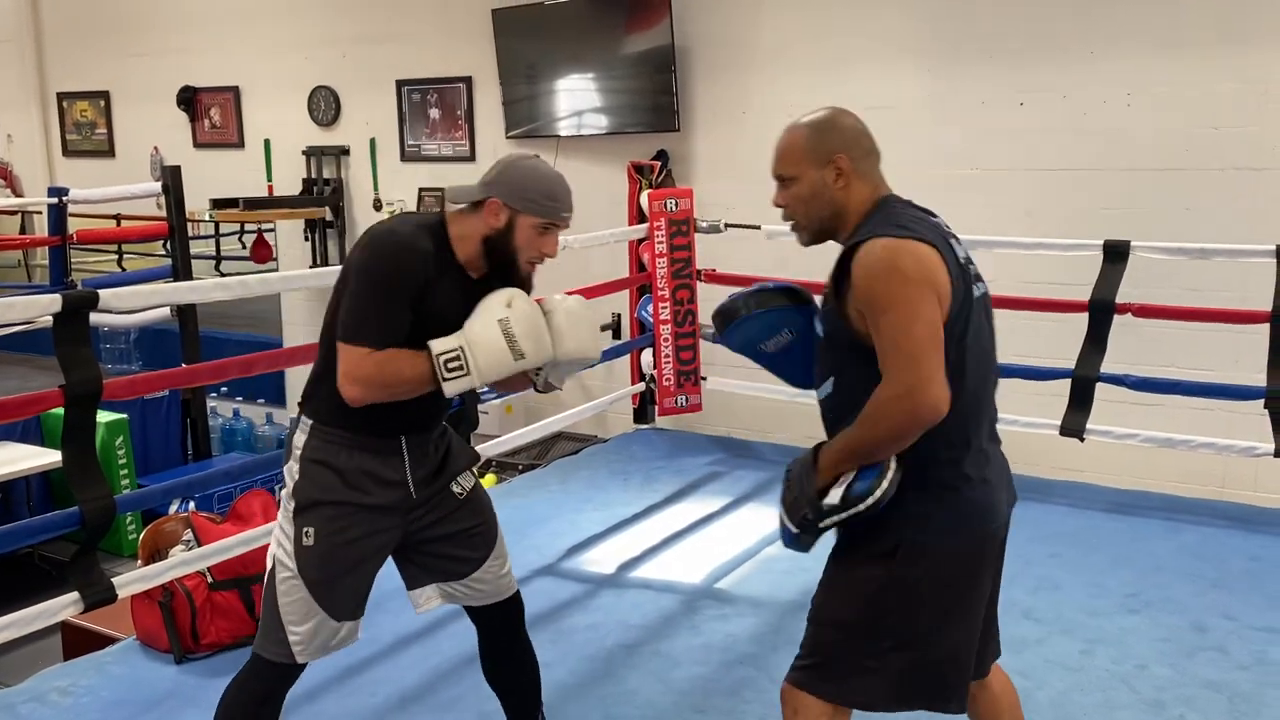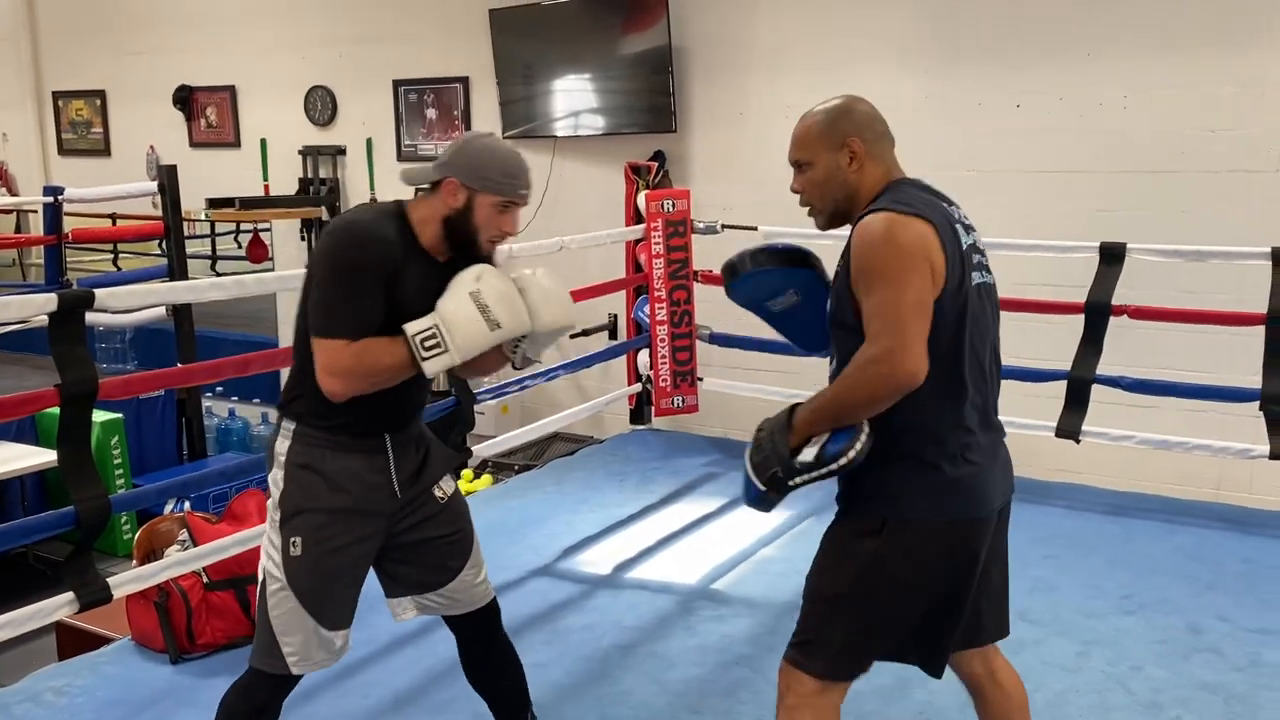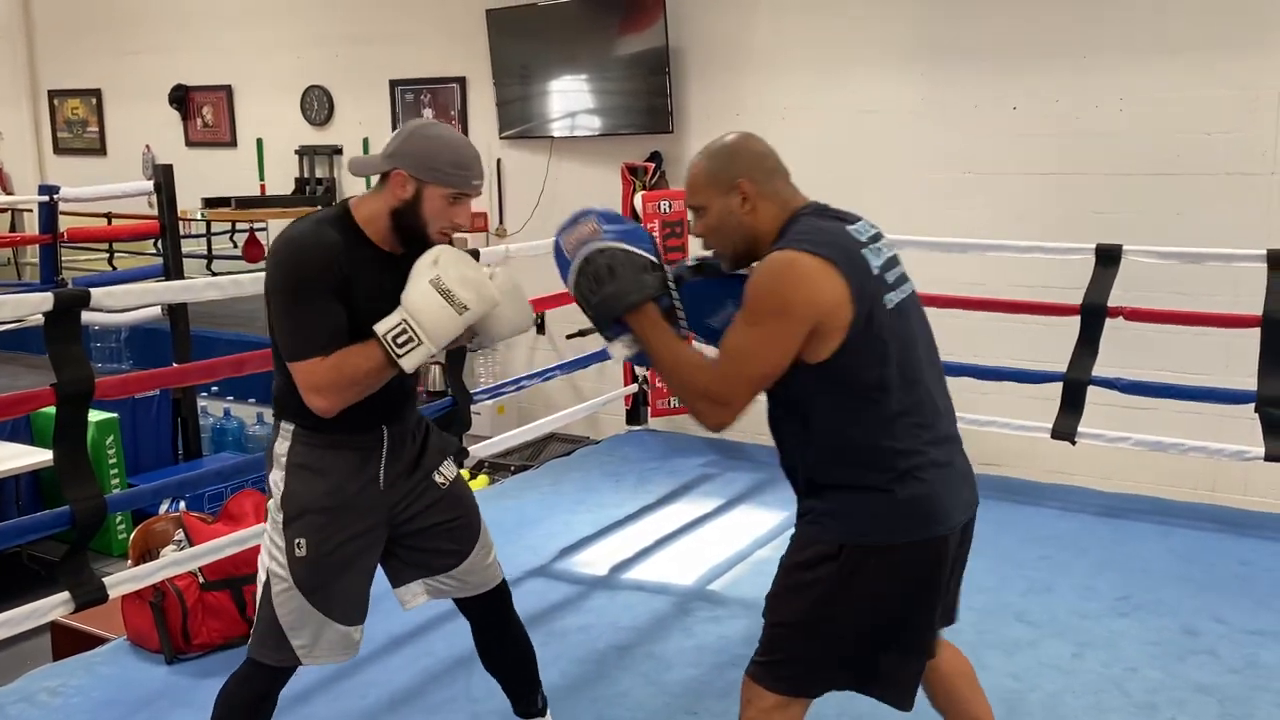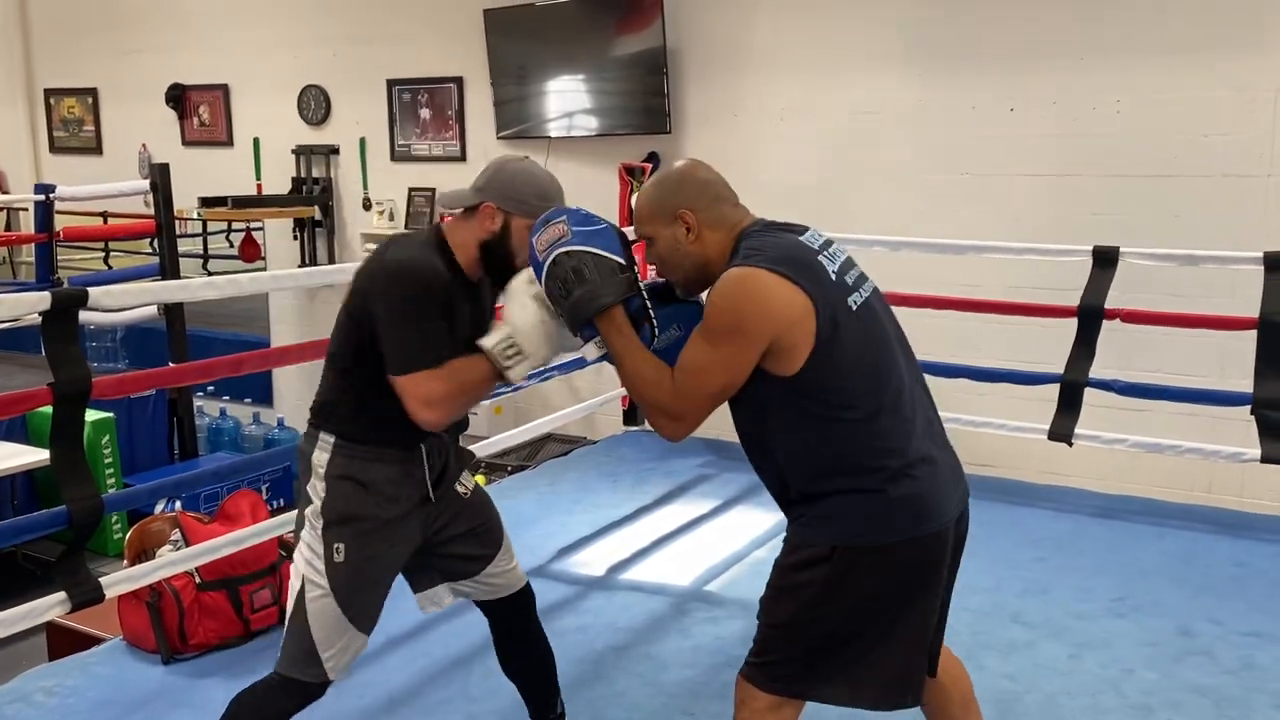
dt=0.3s
person 1, frame 1
left shoulder: (886, 254)
right shoulder: (916, 231)
left elbow: (919, 396)
left wrist: (826, 464)
left hip: (919, 518)
right hip: (969, 501)
right knee: (968, 661)
person 1, frame 2
left shoulder: (889, 230)
right shoulder: (934, 215)
left elbow: (898, 363)
left wrist: (800, 424)
right wrist: (816, 314)
left hip: (908, 496)
right hip: (971, 483)
right knee: (974, 648)
person 1, frame 3
left shoulder: (793, 269)
right shoulder: (850, 234)
left elbow: (715, 405)
left wrist: (637, 307)
left hip: (871, 517)
right hip: (939, 496)
right knee: (919, 643)
person 1, frame 4
left shoulder: (748, 287)
right shoulder: (798, 245)
left elbow: (673, 414)
left wrist: (604, 310)
right wrist: (665, 327)
left hip: (864, 521)
right hip: (932, 494)
right knee: (922, 650)
person 2, frame 1
left shoulder: (495, 270)
right shoulder: (396, 250)
left elbow: (498, 376)
right elbow: (357, 381)
left wrist: (549, 362)
right wrist: (468, 352)
left hip: (428, 455)
right hip: (341, 465)
left knee: (502, 611)
right knee: (279, 659)
person 2, frame 2
left shoulder: (459, 254)
right shoulder: (357, 243)
left elbow: (467, 365)
right elbow: (338, 376)
left wrist: (523, 337)
right wrist: (443, 332)
left hip: (408, 457)
right hip: (322, 467)
left knee: (480, 617)
right knee: (279, 665)
person 2, frame 3
left shoulder: (421, 243)
right shoulder: (309, 250)
right elbow: (323, 392)
left wrist: (478, 319)
right wrist: (417, 325)
left hip: (408, 448)
right hip: (323, 466)
left knee: (490, 599)
right knee: (275, 657)
person 2, frame 4
left shoulder: (464, 270)
right shoulder: (415, 271)
left elbow: (451, 369)
right elbow: (432, 405)
left wrist: (532, 336)
right wrist: (518, 342)
left hip: (429, 464)
right hip: (355, 475)
left knee: (514, 602)
right knee: (303, 674)
